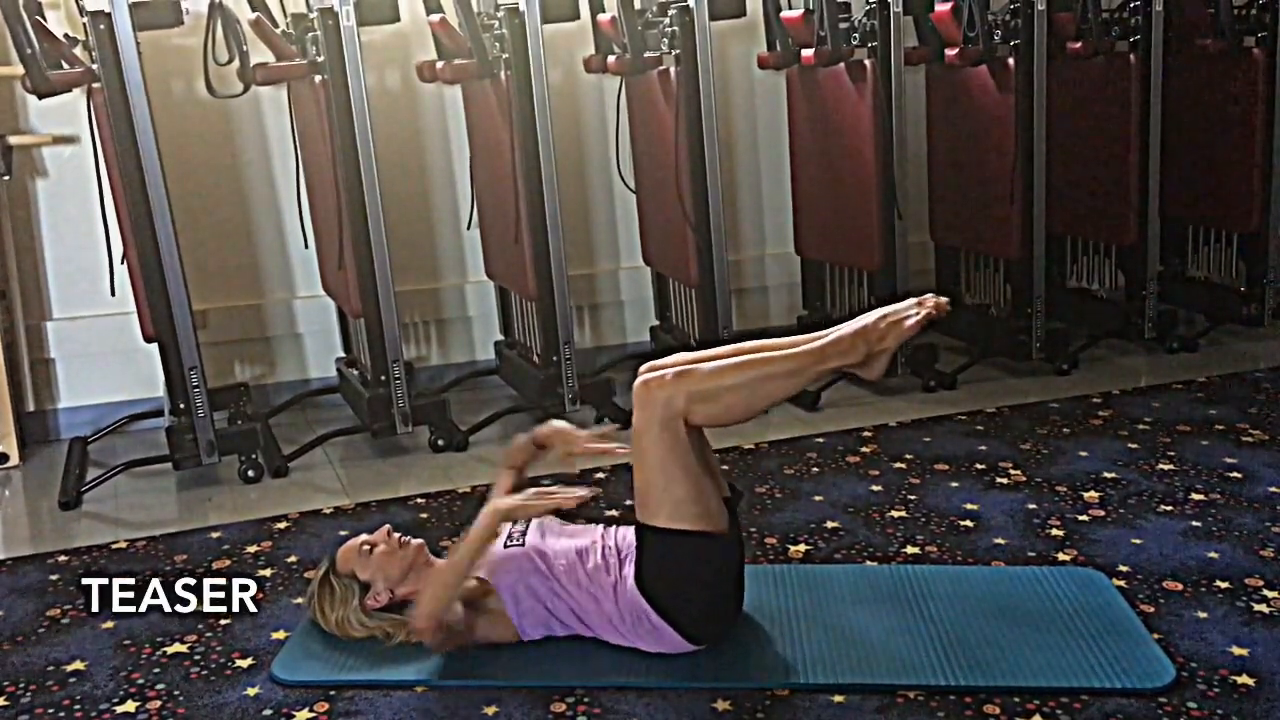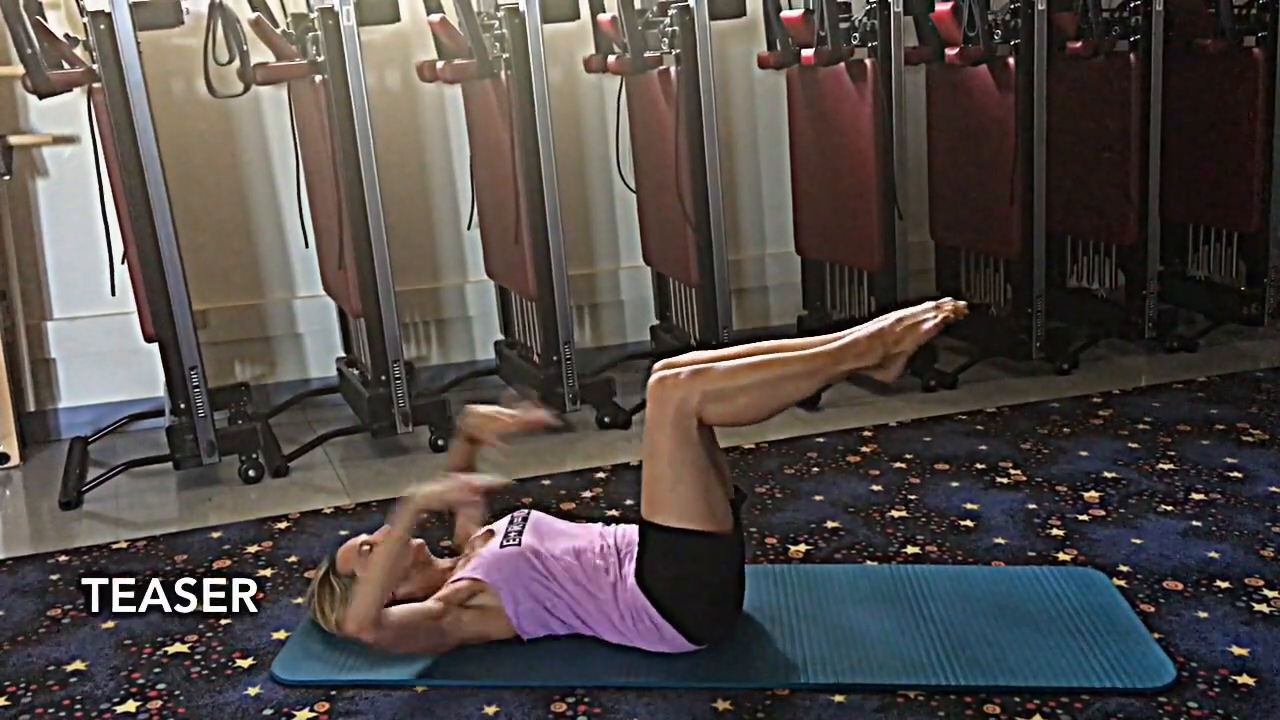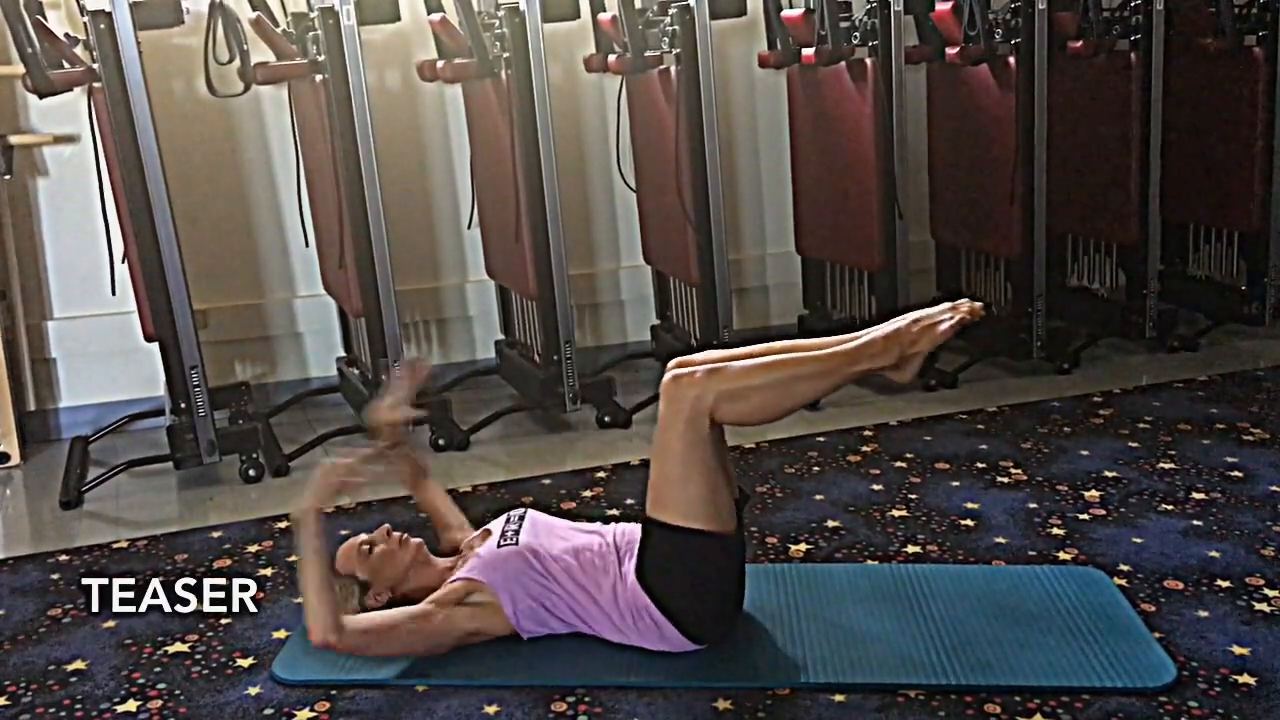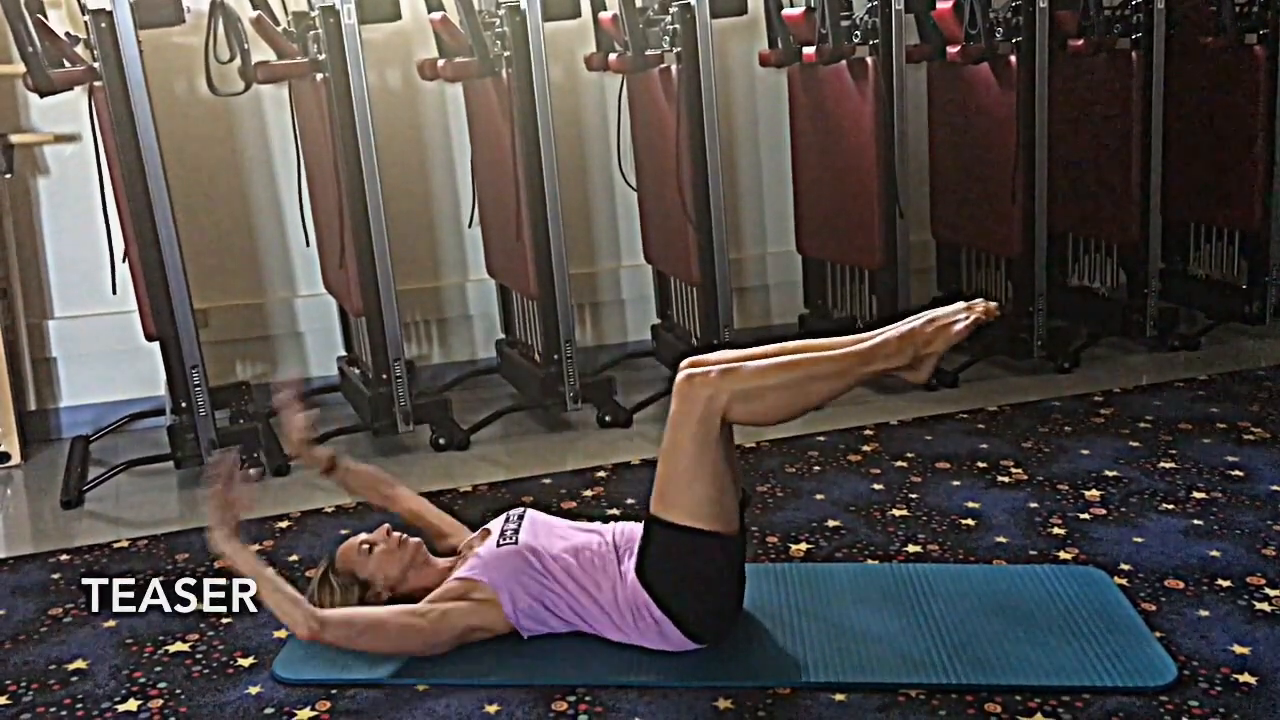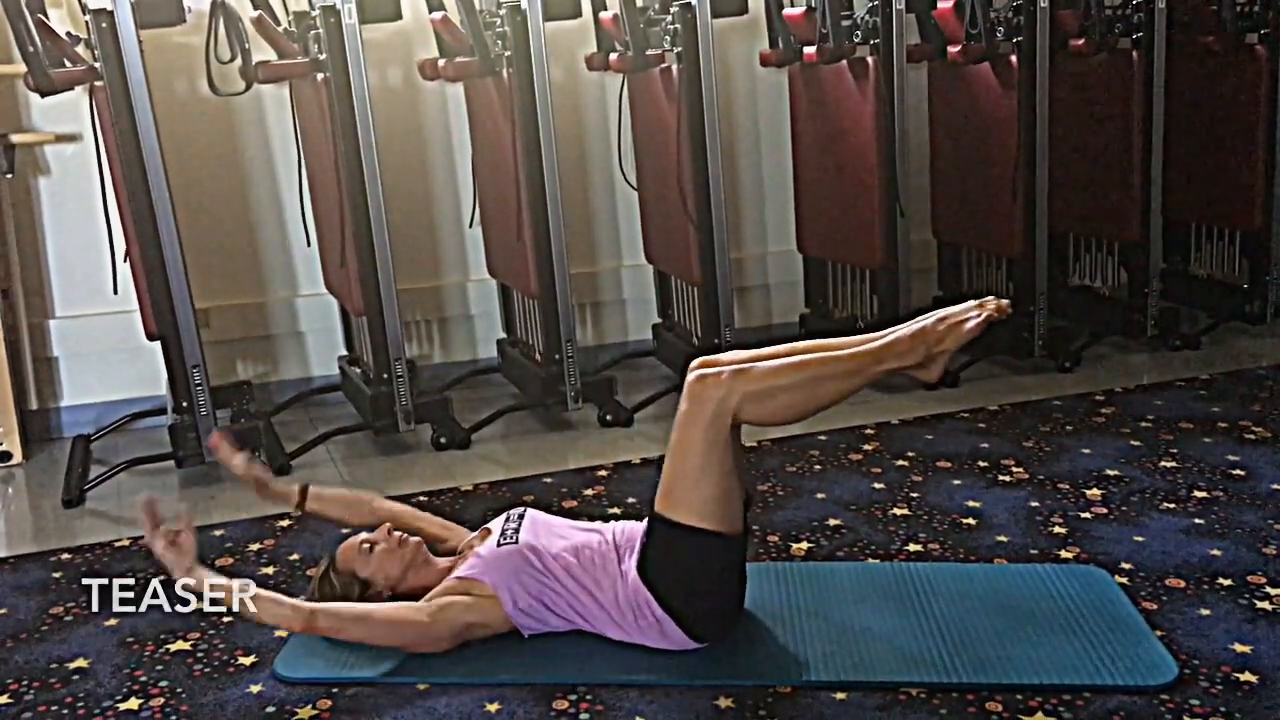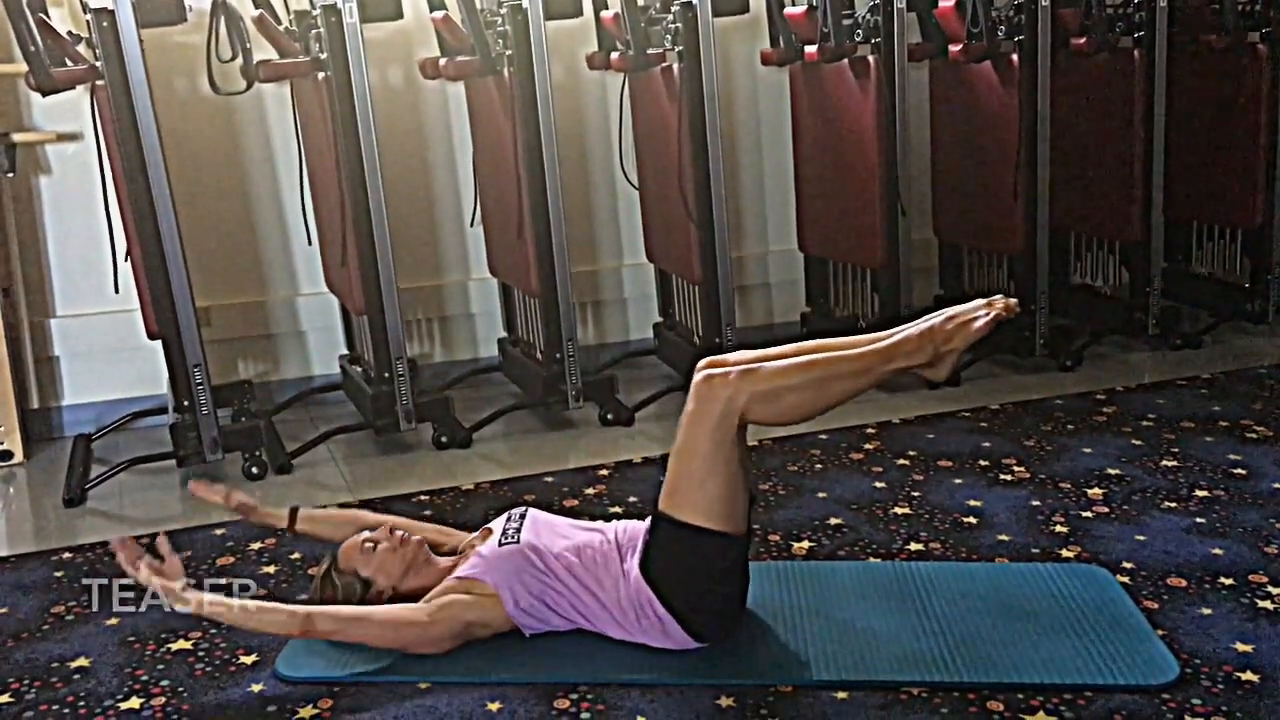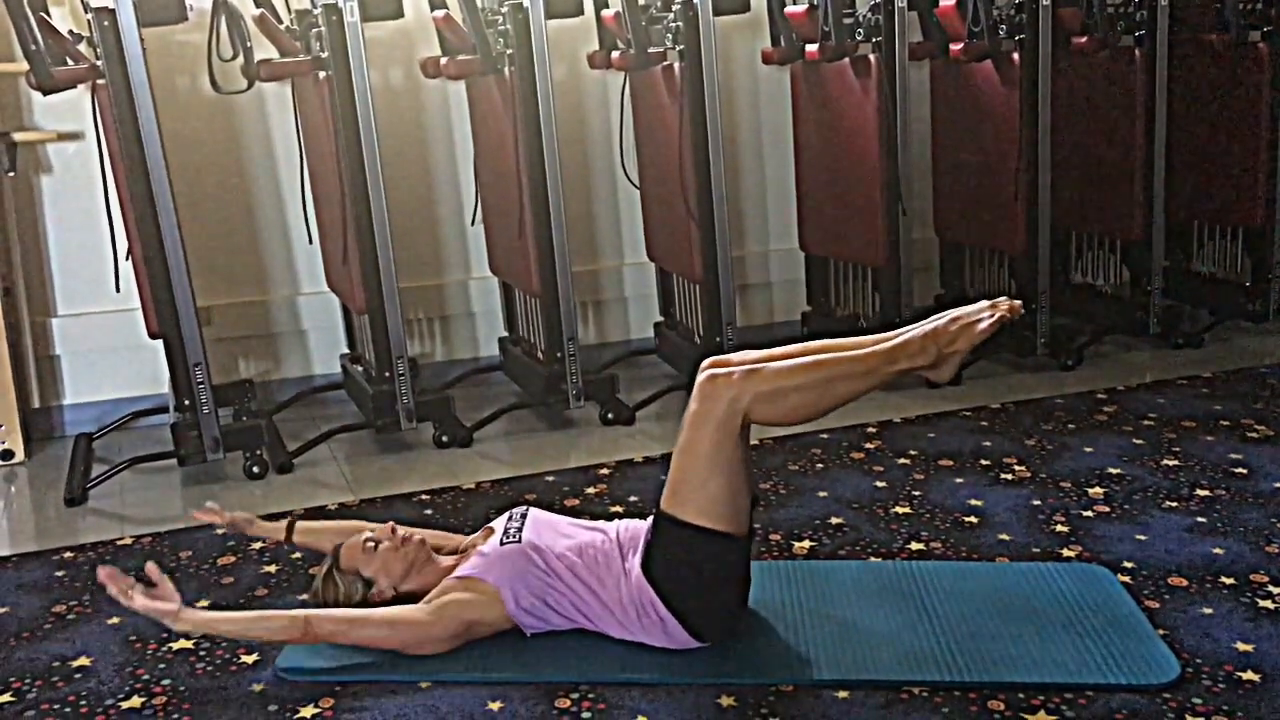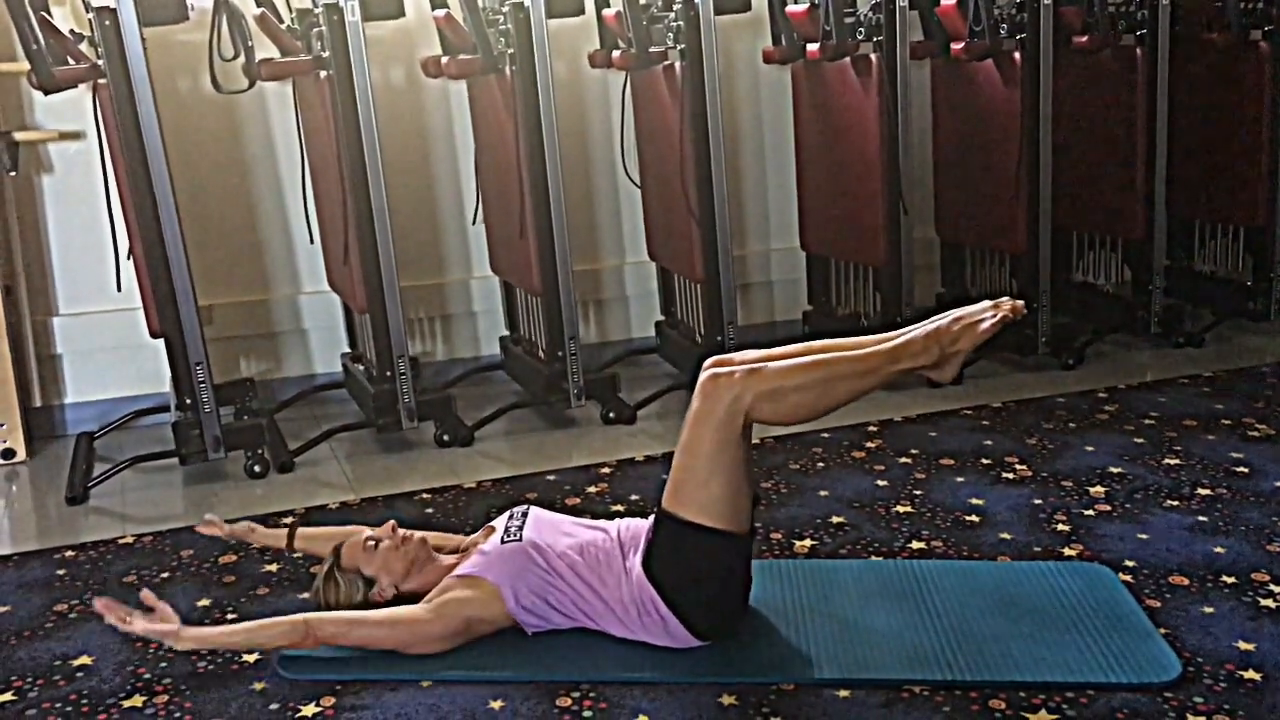
dt=0.1s
person 1, frame 1
left shoulder: (472, 561)
right shoulder: (455, 608)
left elbow: (500, 477)
right elbow: (425, 621)
left wrist: (538, 440)
right wrist: (491, 518)
left hip: (688, 576)
right hip: (681, 601)
left knee: (663, 382)
right knee: (659, 392)
left ankle: (854, 345)
right ankle: (852, 346)
person 1, frame 2
left shoulder: (476, 548)
right shoulder: (448, 609)
left elbow: (459, 479)
right elbow: (365, 624)
left wrist: (472, 427)
right wrist: (412, 505)
left hip: (687, 575)
right hip: (682, 602)
left knee: (677, 378)
right knee: (674, 390)
left ankle: (868, 347)
right ankle: (868, 349)
person 1, frame 3
left shoulder: (479, 555)
right shoulder: (450, 612)
left elbow: (423, 483)
right elbow: (331, 629)
left wrist: (389, 432)
right wrist: (313, 513)
left hip: (687, 572)
right hip: (681, 601)
left knee: (695, 377)
right knee: (686, 387)
left ankle: (891, 346)
right ankle: (886, 347)
person 1, frame 4
left shoulder: (468, 553)
right shoulder: (446, 612)
left elbow: (391, 489)
right elbow: (313, 622)
left wrist: (314, 452)
right wrist: (238, 550)
left hip: (674, 571)
right hip: (680, 602)
left knee: (706, 376)
right knee: (704, 388)
left ankle: (896, 348)
right ankle: (894, 351)
person 1, frame 5
left shoulder: (477, 548)
right shoulder: (445, 613)
left elbow: (386, 507)
right elbow: (314, 617)
left wrist: (276, 485)
right wrist: (203, 573)
left hip: (677, 570)
right hip: (680, 598)
left knee: (719, 377)
right knee: (713, 386)
left ankle: (906, 348)
right ankle: (903, 351)
person 1, frame 6
left shoulder: (474, 550)
right shoulder: (447, 611)
left elbow: (373, 514)
right elbow: (308, 619)
left wrist: (267, 512)
right wrist: (189, 595)
left hip: (673, 567)
right hip: (682, 599)
left knee: (726, 377)
right knee: (723, 387)
left ankle: (912, 348)
right ankle: (909, 351)
person 1, frame 7
left shoulder: (474, 550)
right shoulder: (447, 611)
left elbow: (370, 526)
right elbow: (314, 623)
left wrist: (264, 527)
right wrist: (187, 616)
left hip: (679, 568)
right hip: (685, 597)
left knee: (729, 379)
right knee: (724, 386)
left ankle: (916, 349)
right ankle: (914, 350)
person 1, frame 8
left shoulder: (473, 550)
right shoulder: (449, 609)
left elbow: (366, 526)
right elbow: (314, 629)
left wrist: (262, 533)
right wrist: (182, 633)
left hip: (676, 563)
right hip: (685, 597)
left knee: (731, 377)
right knee: (726, 386)
left ankle: (918, 349)
right ankle: (916, 351)
